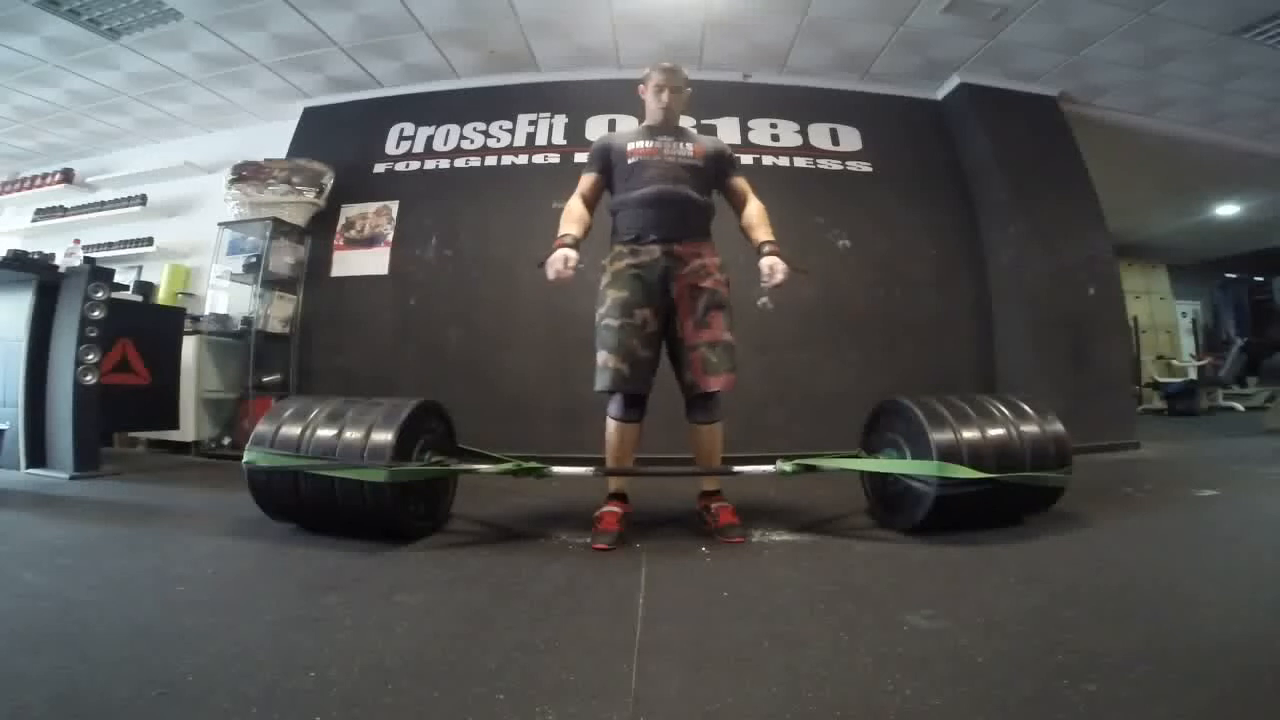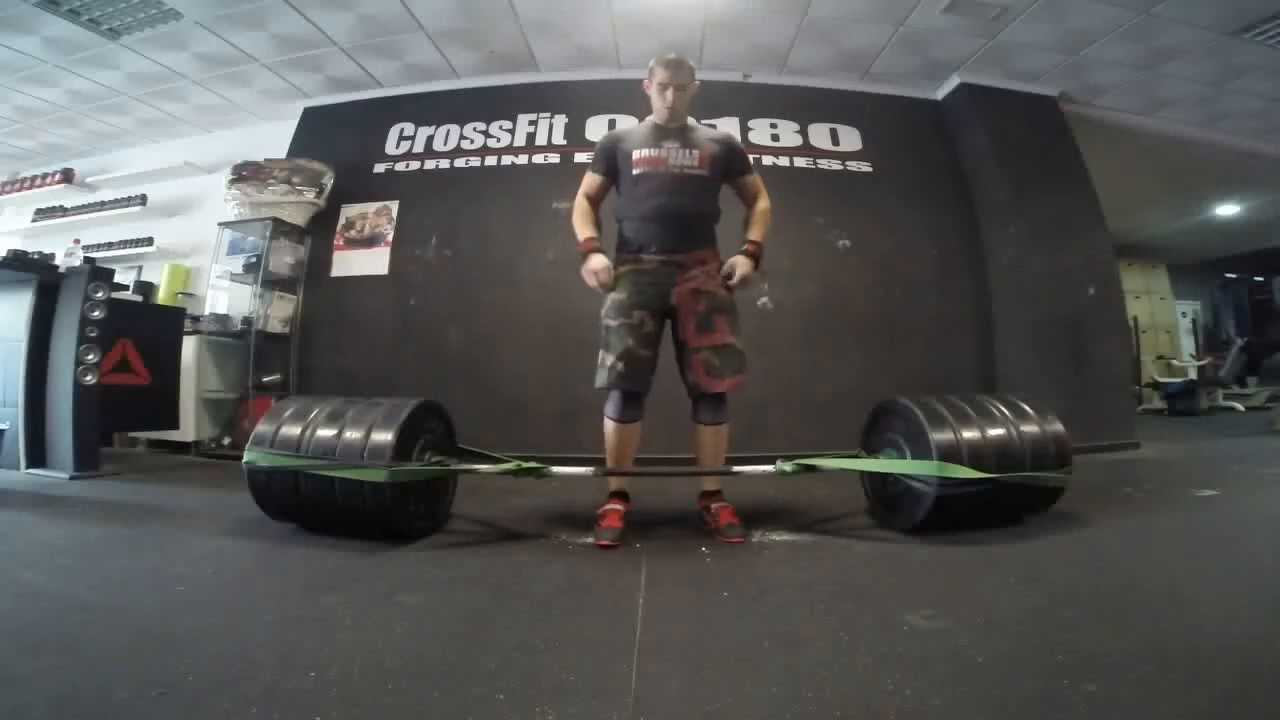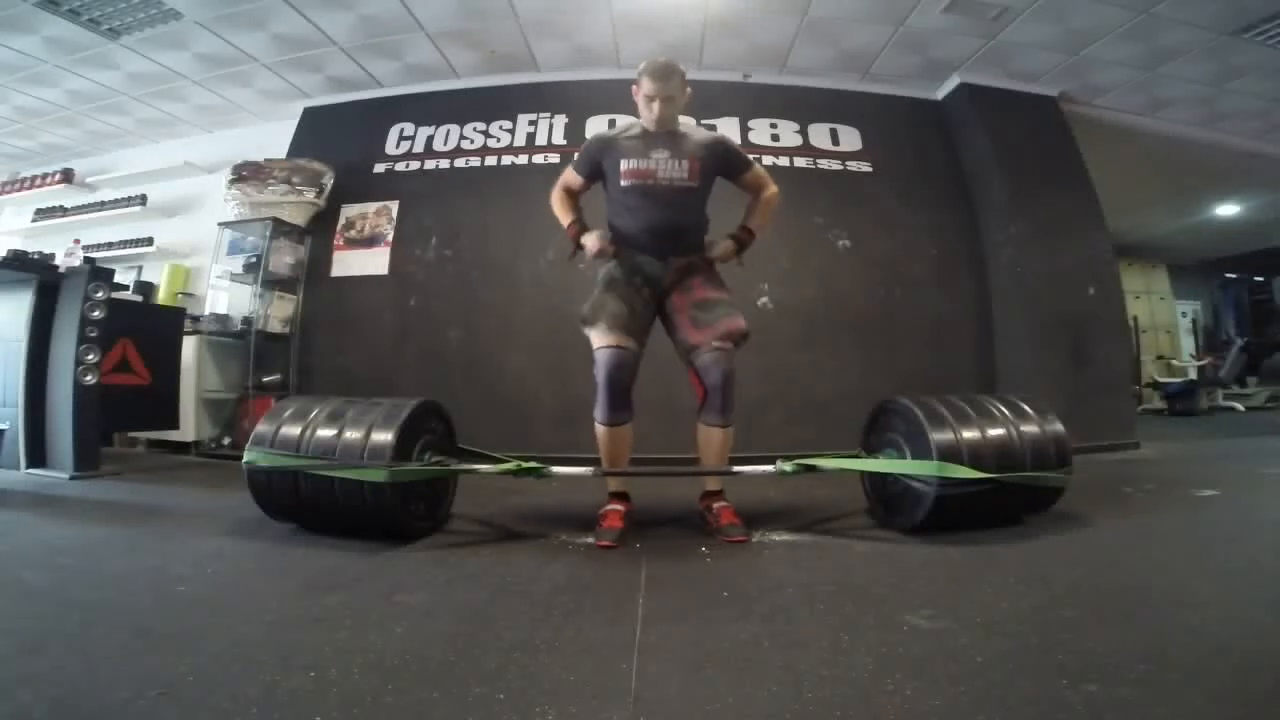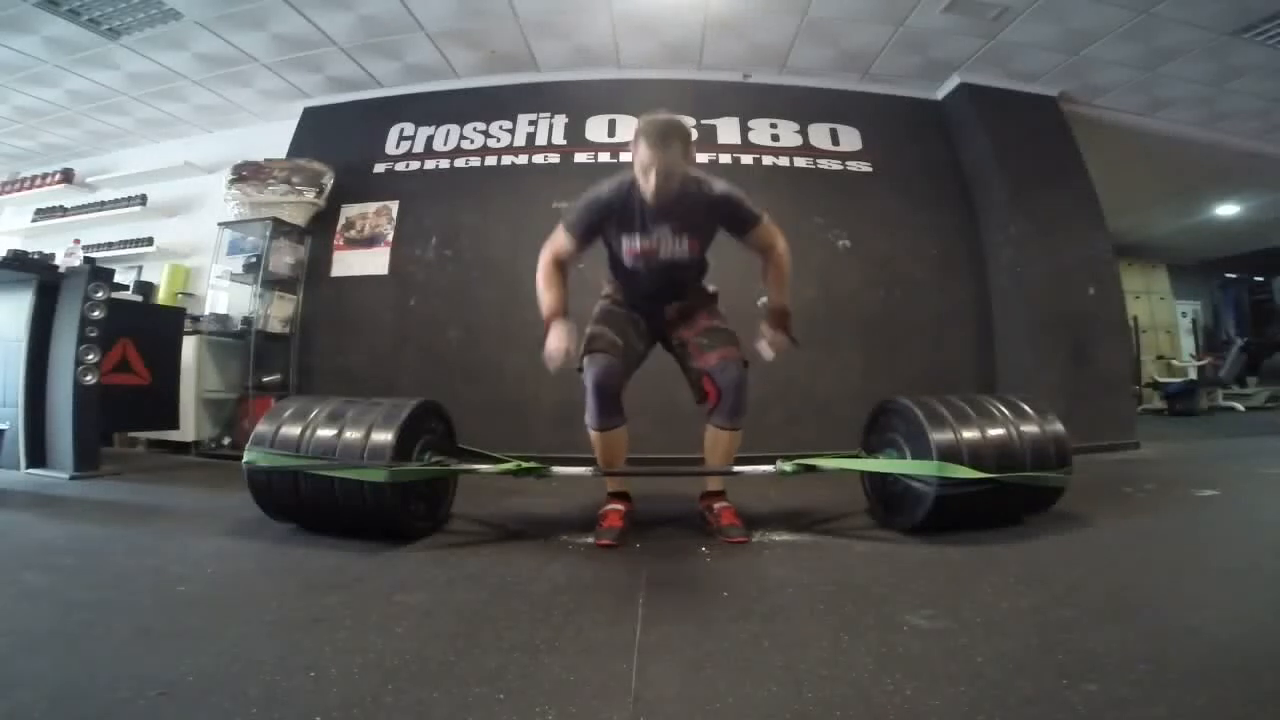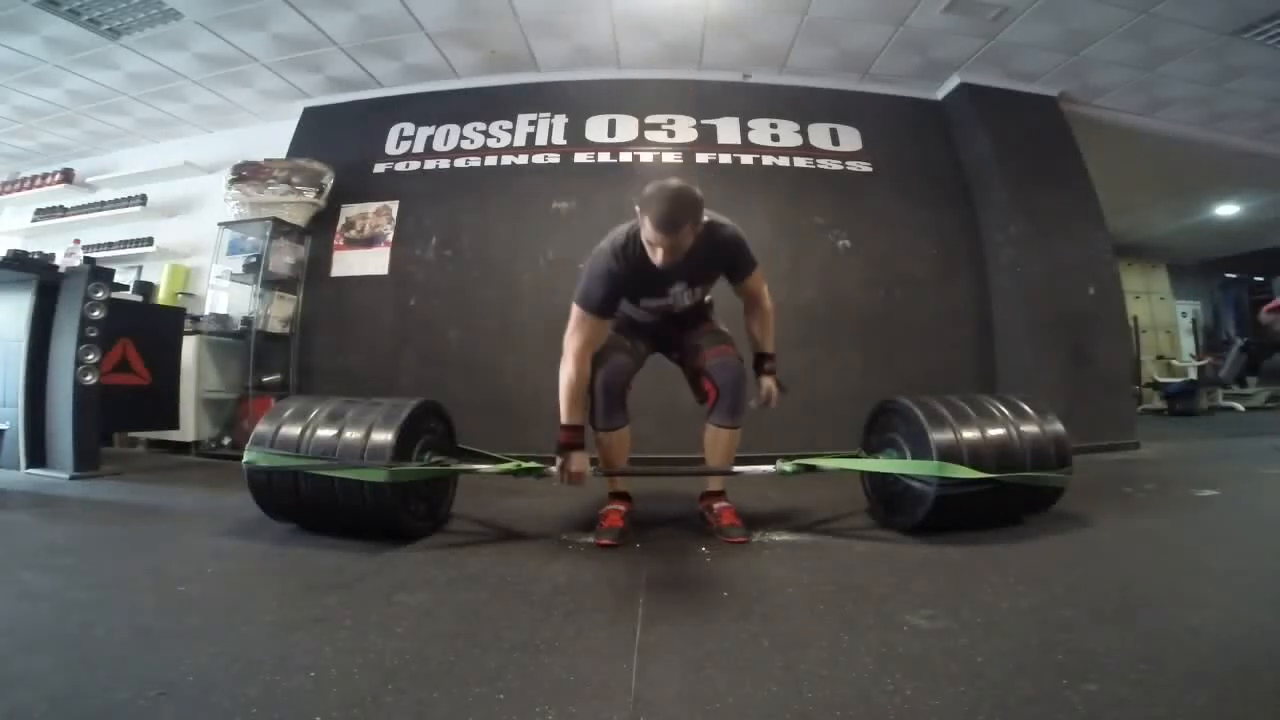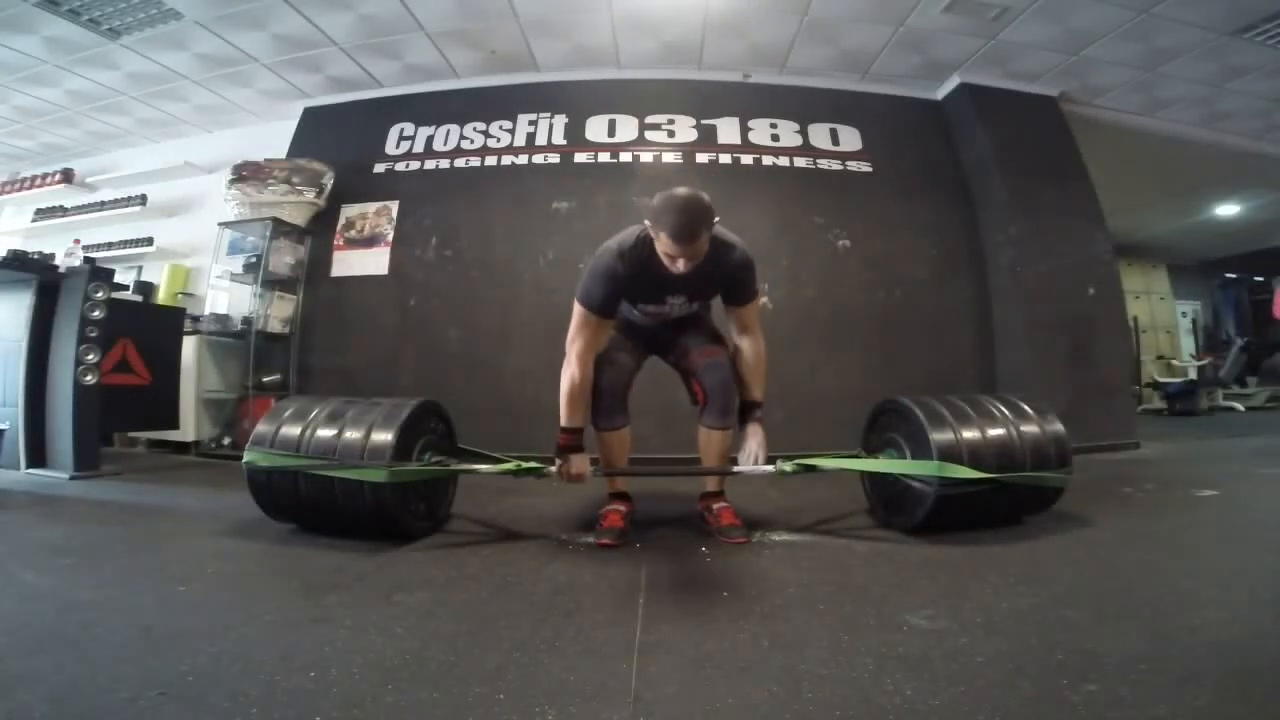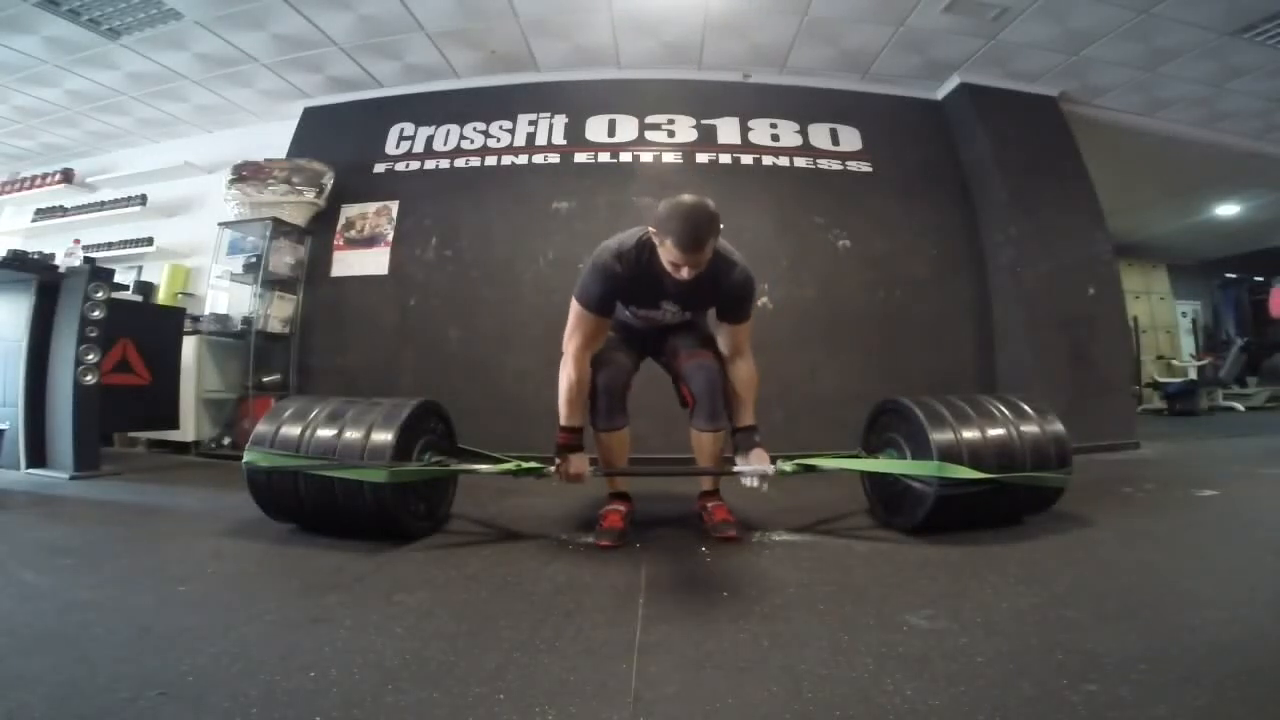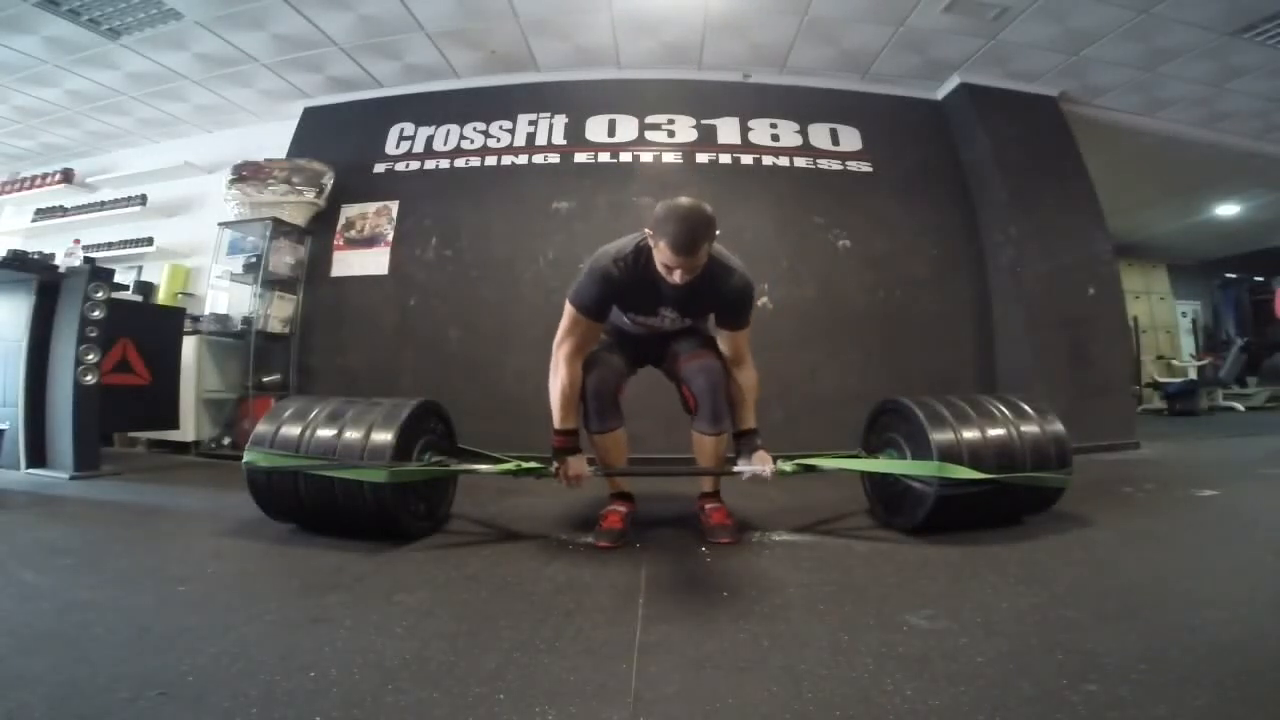
dt=0.3s
person 1, frame 1
left shoulder: (711, 148)
right shoulder: (613, 144)
left elbow: (746, 201)
right elbow: (581, 199)
left wrist: (767, 248)
right wrist: (567, 243)
left hip: (696, 263)
right hip: (631, 263)
left knee: (705, 384)
right knee: (626, 386)
left ankle: (712, 496)
right ankle: (615, 499)
person 1, frame 2
left shoulder: (720, 144)
right shoulder: (618, 142)
left elbow: (758, 199)
right elbow: (586, 199)
left wrist: (751, 251)
right wrist: (590, 250)
left hip: (700, 271)
right hip: (634, 271)
left knee: (711, 385)
right knee: (625, 386)
left ankle: (712, 496)
right ankle: (616, 496)
person 1, frame 3
left shoulder: (712, 146)
right shoulder: (607, 144)
left elbow: (766, 190)
right elbow: (562, 190)
left wrist: (740, 238)
right wrist: (579, 233)
left hip: (690, 270)
right hip: (626, 270)
left knee: (718, 373)
right knee: (611, 373)
left ankle: (714, 496)
right ankle: (616, 497)
person 1, frame 4
left shoulder: (717, 198)
right shoulder: (605, 199)
left elbow: (774, 248)
right elbow: (552, 257)
left wrist: (777, 316)
right wrist: (556, 320)
left hip: (689, 305)
right hip: (627, 304)
left knee: (730, 377)
right knee: (600, 377)
left ankle: (715, 497)
right ankle: (617, 499)
person 1, frame 5
left shoulder: (724, 239)
right shoulder: (613, 257)
left elbow: (756, 298)
right elbow: (578, 351)
left wrist: (765, 364)
right wrist: (572, 441)
left hip: (691, 320)
right hip: (629, 321)
left knee: (730, 376)
right knee: (605, 379)
left ankle: (715, 497)
right ankle: (617, 498)
person 1, frame 6
left shoulder: (734, 259)
right shoulder: (615, 259)
left elbow: (748, 334)
right elbow: (579, 352)
left wrist: (752, 415)
right wrist: (571, 444)
left hip: (689, 326)
right hip: (627, 326)
left knee: (720, 380)
right knee: (605, 382)
left ankle: (714, 497)
right ankle: (618, 498)
person 1, frame 7
left shoulder: (733, 275)
right shoulder: (613, 261)
left elbow: (737, 356)
right elbow: (577, 351)
left wrist: (747, 439)
right wrist: (570, 443)
left hip: (684, 329)
right hip: (622, 328)
left knee: (708, 383)
right knee: (604, 384)
left ankle: (710, 496)
right ankle: (617, 497)
person 1, frame 8
left shoulder: (732, 281)
right shoulder: (609, 267)
left elbow: (738, 362)
right elbow: (567, 354)
left wrist: (749, 442)
right wrist: (566, 446)
left hip: (684, 336)
right hip: (620, 335)
left knee: (711, 385)
right knee: (594, 384)
left ankle: (710, 498)
right ankle: (619, 497)
